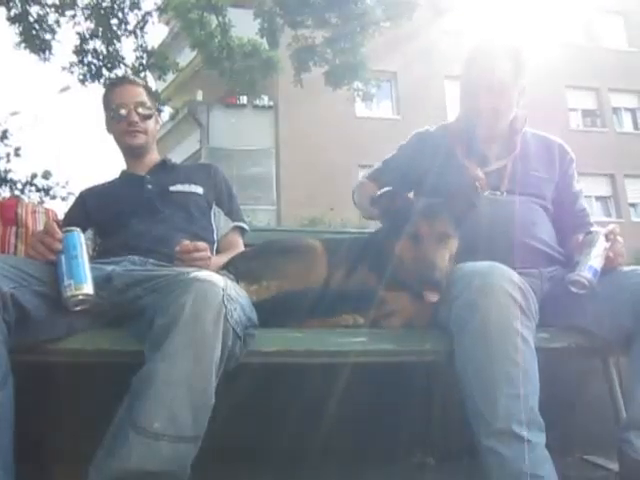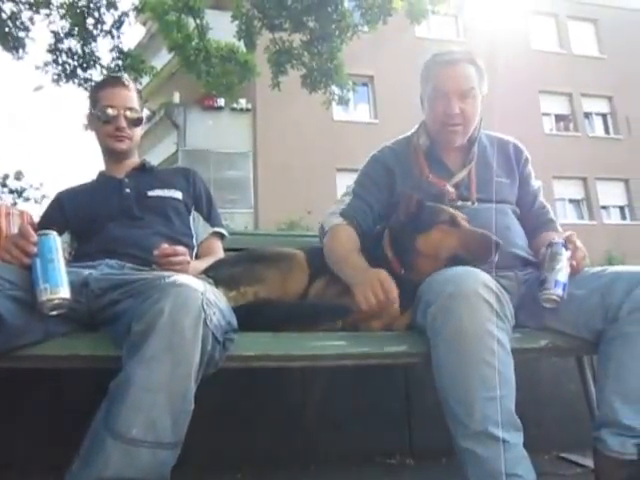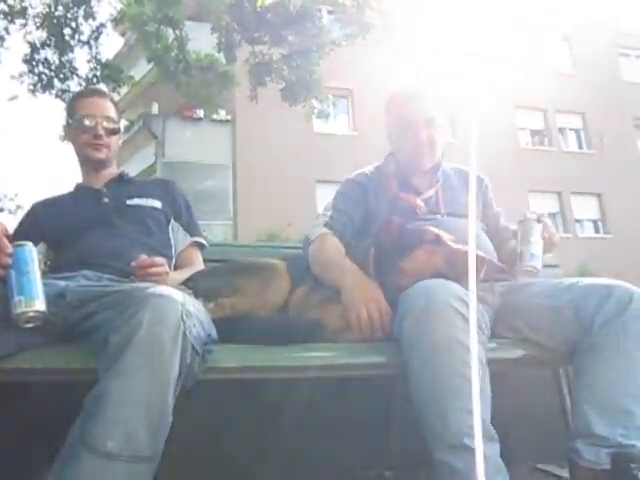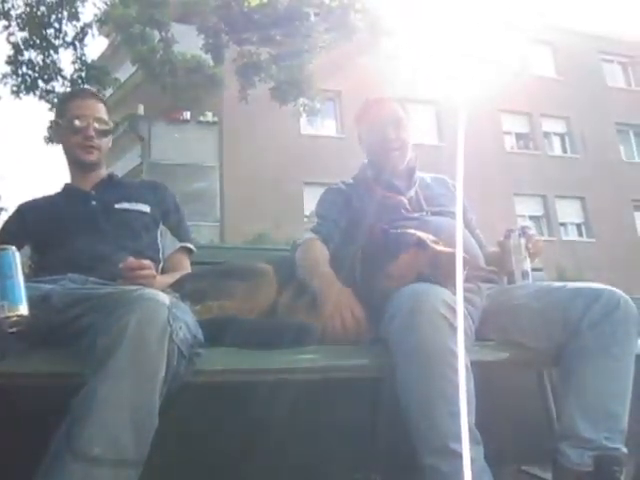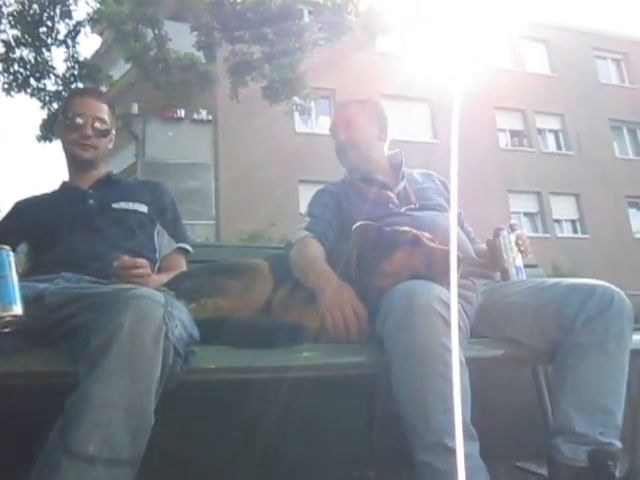
dt=1s
person 1, frame 1
left shoulder: (552, 152)
right shoulder: (429, 145)
left elbow: (577, 228)
right elbow: (366, 190)
left hip: (557, 281)
right hip: (474, 279)
right knee: (491, 286)
person 1, frame 2
left shoulder: (510, 153)
right shoulder: (392, 160)
left elbow: (540, 225)
right elbow: (338, 225)
right wrist: (360, 273)
left hip: (529, 282)
right hip: (452, 286)
right knee: (467, 290)
person 1, frame 3
left shoulder: (469, 180)
right shoulder: (364, 187)
left elbow: (503, 249)
right elbow: (321, 241)
right wrist: (352, 277)
left hip: (498, 290)
right hip: (428, 294)
right knee: (440, 301)
person 1, frame 4
left shoulder: (443, 186)
right shoulder: (345, 196)
right elbow: (310, 246)
right wrist: (329, 285)
left hip: (482, 292)
right hip: (413, 298)
left knee: (608, 305)
right knee: (427, 305)
person 1, frame 5
left shoulder: (431, 181)
right shoulder: (334, 197)
right elbow: (303, 245)
right wrist: (327, 282)
left hip: (480, 287)
right hip: (410, 295)
left knee: (604, 302)
right knee: (422, 304)
person 2, frame 1
left shoulder: (204, 176)
right shoulder: (95, 196)
left elbow: (237, 252)
right elbow: (60, 247)
left wrist: (213, 262)
right wrist: (42, 245)
left hip: (172, 281)
right hip: (92, 280)
left knee: (205, 293)
person 2, frame 2
left shoulder: (183, 181)
right shoulder: (71, 199)
left elbow: (216, 257)
right elbow: (34, 252)
left wrist: (191, 267)
left hip: (149, 285)
right hip: (68, 284)
left knee: (185, 296)
person 2, frame 3
left shoulder: (162, 192)
right shoulder: (47, 210)
left elbow: (196, 269)
left wrist: (170, 279)
left hip: (130, 297)
right hip: (48, 295)
left knee: (163, 307)
person 2, frame 4
left shoulder: (151, 195)
right shoulder: (34, 211)
left elbow: (183, 274)
left wrist: (157, 282)
left hip: (118, 302)
right hip: (37, 297)
left knee: (149, 309)
person 2, frame 5
left shoulder: (150, 195)
left elbow: (179, 274)
left wrist: (151, 280)
left hip: (114, 300)
right hip: (33, 296)
left knee: (144, 308)
